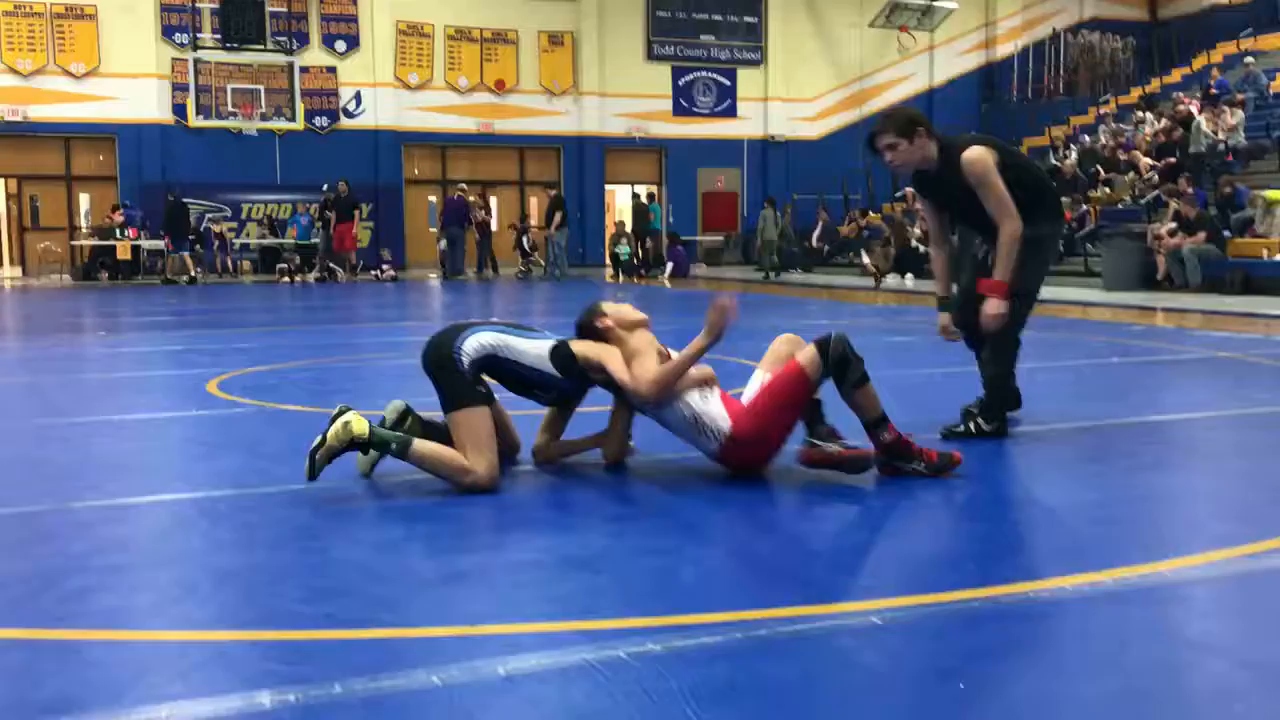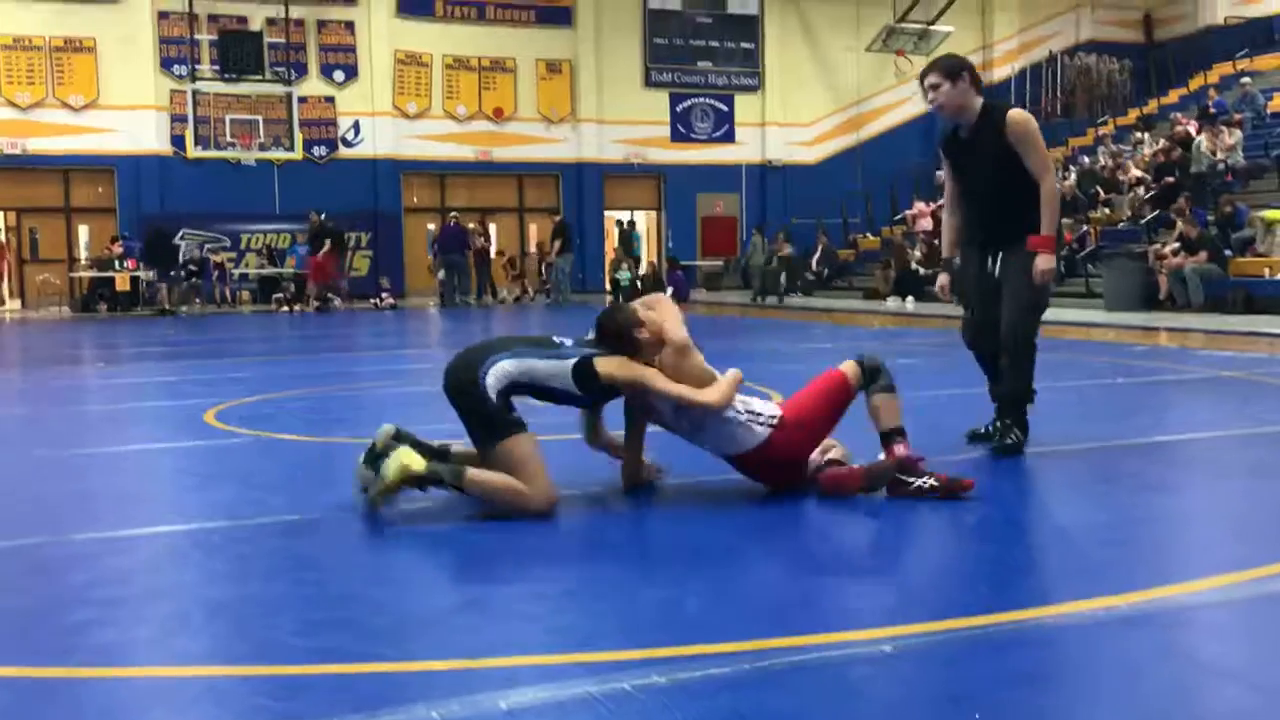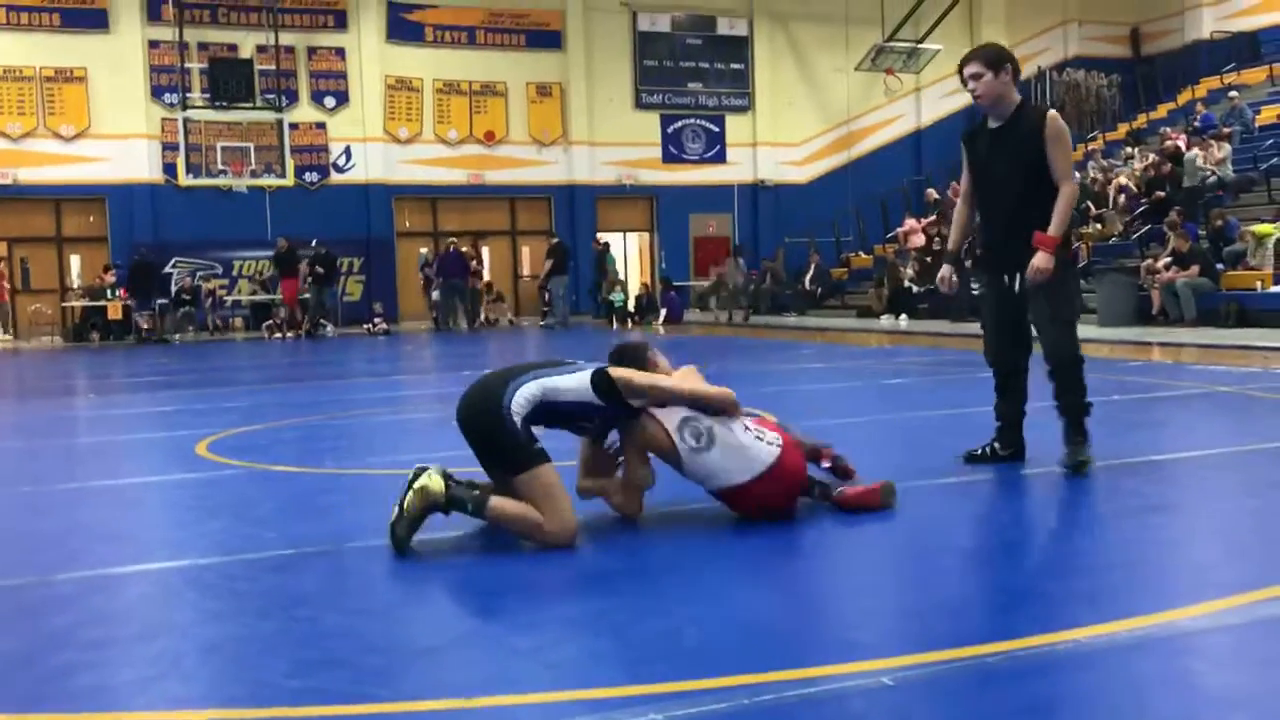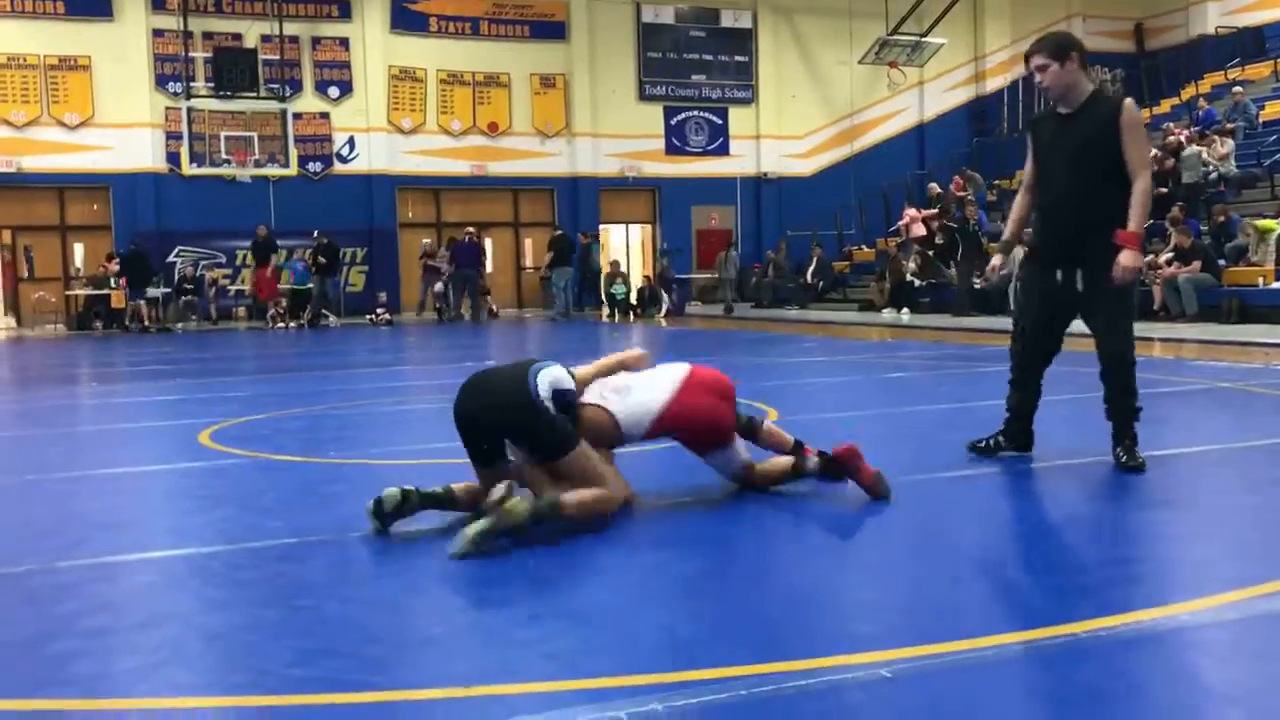
dt=0.4s
person 1, frame 1
left shoulder: (970, 158)
right shoulder: (922, 180)
left elbow: (1010, 225)
right elbow: (938, 243)
left wrist: (998, 293)
right wrist: (943, 303)
left hip: (1035, 225)
right hip: (993, 234)
left knee: (997, 319)
right knee: (964, 317)
left ankle: (991, 416)
right ankle: (1000, 395)
person 1, frame 2
left shoulder: (1013, 121)
right shoulder: (950, 143)
left elbow: (1049, 181)
right elbow: (954, 207)
left wrist: (1047, 247)
right wrist: (946, 265)
left hip: (1025, 246)
right hip: (980, 248)
left knee: (1015, 334)
right knee: (979, 335)
left ankle: (1015, 422)
right ankle: (1006, 415)
person 1, frame 3
left shoulder: (1045, 122)
right shoulder: (974, 138)
left elbow: (1068, 186)
right elbow: (967, 201)
left wrist: (1050, 245)
right wrist: (951, 258)
left hip: (1043, 259)
right hip: (996, 264)
left knee: (1061, 349)
right knee: (1003, 356)
left ankle: (1076, 434)
right ankle: (1009, 438)
person 1, frame 4
left shoulder: (1120, 111)
right shoulder: (1040, 125)
left elbow: (1141, 179)
left wrist: (1132, 242)
right wrist: (1004, 246)
left hip: (1101, 258)
right hip: (1046, 259)
left knee: (1116, 354)
right knee: (1028, 350)
left ankle: (1125, 439)
right ankle: (1016, 430)
person 2, frame 1
left shoulder: (572, 384)
right shoulder: (600, 352)
left elbow: (544, 451)
right elbow: (641, 386)
left wrist: (606, 440)
right wrist: (695, 376)
left hip: (458, 349)
right hip: (459, 349)
left knee: (507, 448)
right knee: (480, 474)
left ankle: (408, 422)
right ankle: (362, 430)
person 2, frame 2
left shoulder: (600, 357)
right shoulder: (625, 368)
right elbow: (708, 401)
right wrist: (731, 379)
left hip: (471, 368)
right hip: (482, 380)
left knee: (503, 473)
right knee: (537, 499)
left ankle: (406, 446)
right ankle: (412, 464)
person 2, frame 3
left shoulder: (603, 412)
right shoulder: (633, 383)
right elbow: (726, 398)
right wrist: (727, 414)
left hip: (480, 400)
right hip: (501, 408)
left knee: (522, 503)
right knee: (560, 529)
left ankle: (447, 487)
right ankle: (440, 491)
person 2, frame 4
right shoulder: (569, 380)
right elbow: (636, 357)
left hip: (470, 395)
right hip: (520, 399)
left knee: (495, 489)
right knee: (614, 493)
left ankle: (413, 498)
right ankle: (521, 507)
person 3, frame 1
left shoulder: (622, 369)
right shoulder: (639, 346)
right wrist: (704, 342)
left hip: (737, 423)
right hip: (745, 441)
left knee: (791, 344)
right knee: (834, 348)
left ankle: (821, 440)
right ankle: (896, 451)
person 3, frame 2
left shoulder: (635, 396)
right shoulder: (674, 355)
left elbow: (632, 476)
left hip: (758, 467)
right hip: (779, 435)
right knee: (867, 368)
left ankle: (828, 468)
right ankle: (901, 463)
person 3, frame 3
left shoulder: (636, 428)
right shoulder: (689, 375)
left elbow: (630, 507)
left hip: (756, 500)
right hip: (783, 462)
left ankle: (827, 492)
right ankle: (824, 460)
person 3, frame 4
left shoulder: (583, 423)
right shoulder: (593, 386)
left hip: (692, 412)
right hip: (694, 374)
left knee: (747, 474)
right knee: (738, 424)
left ankle: (826, 462)
right ankle: (805, 451)
